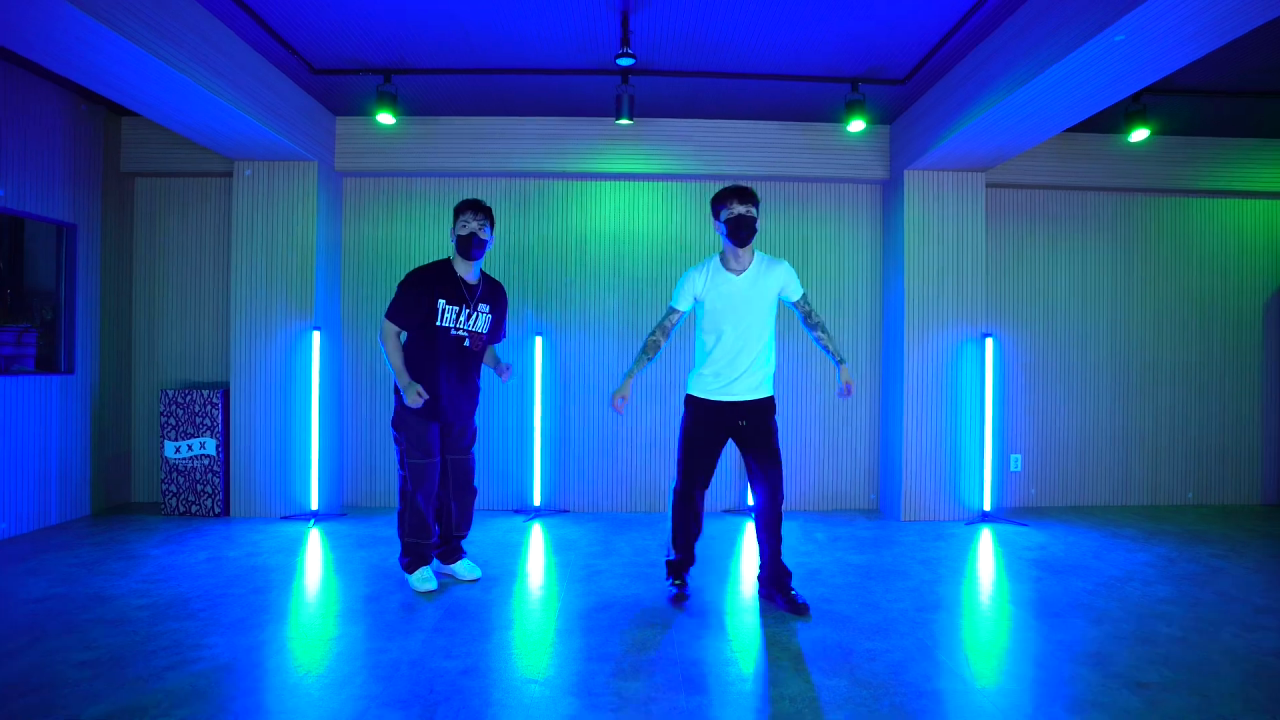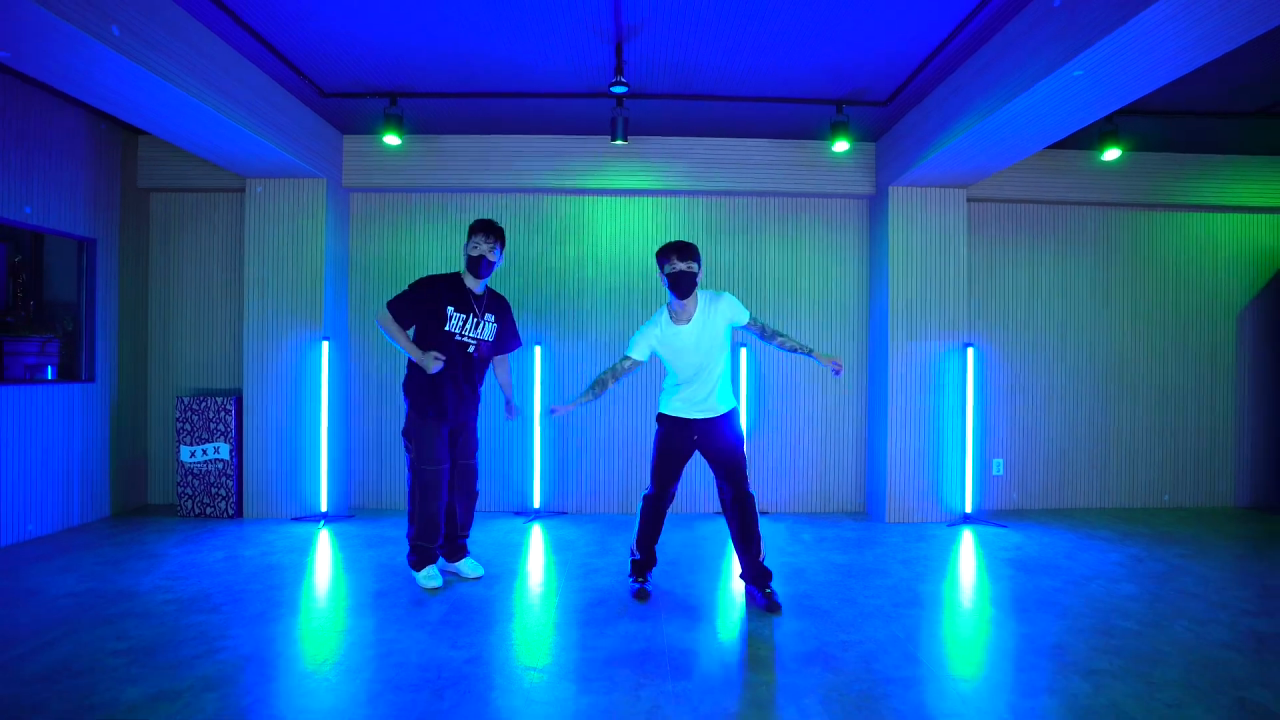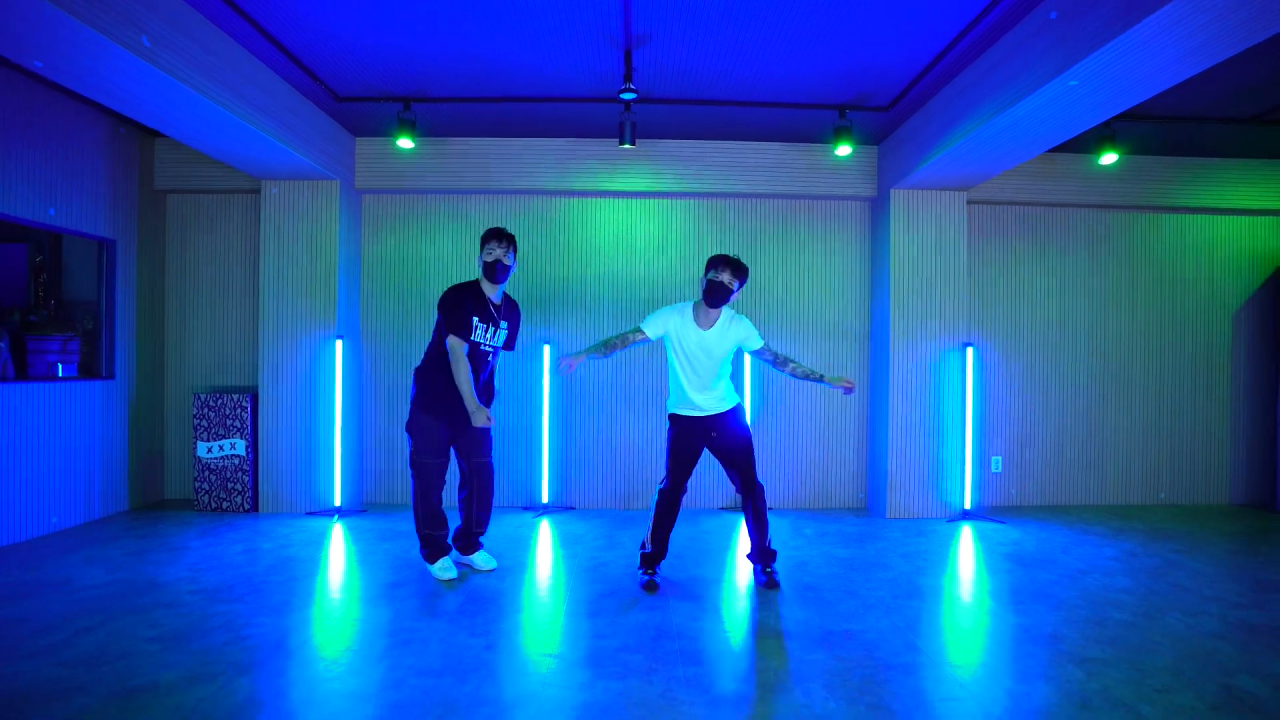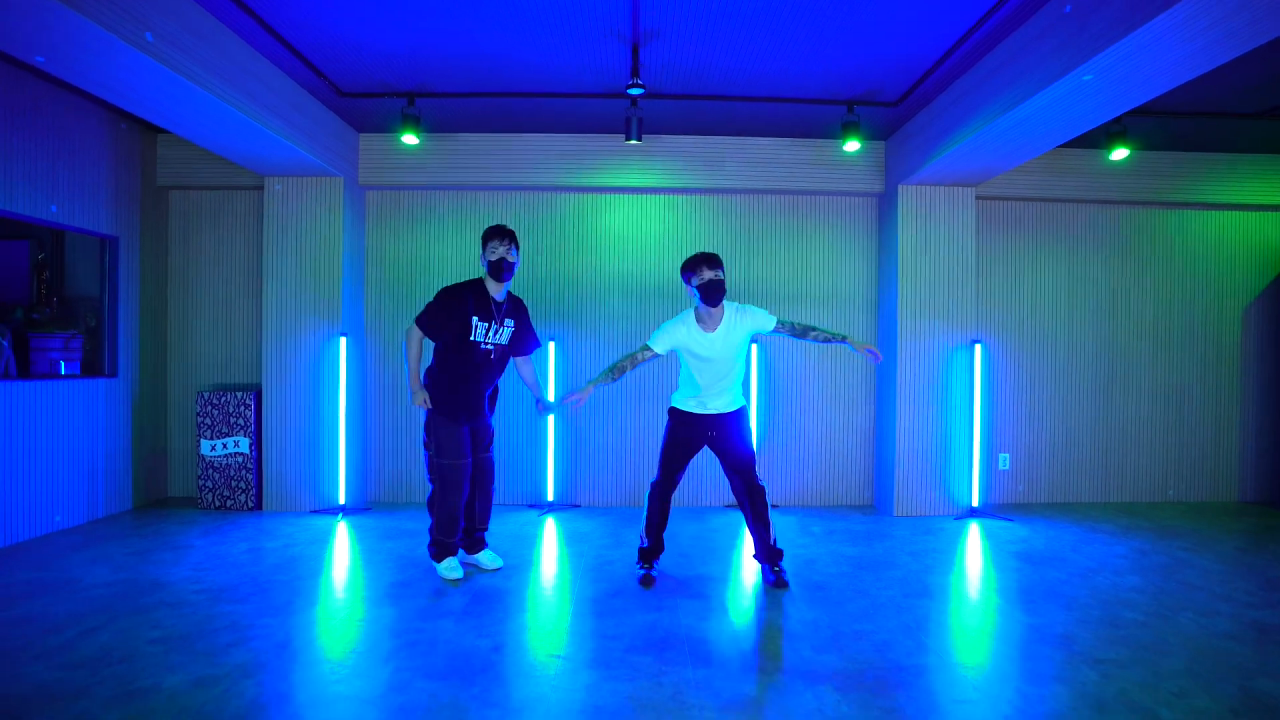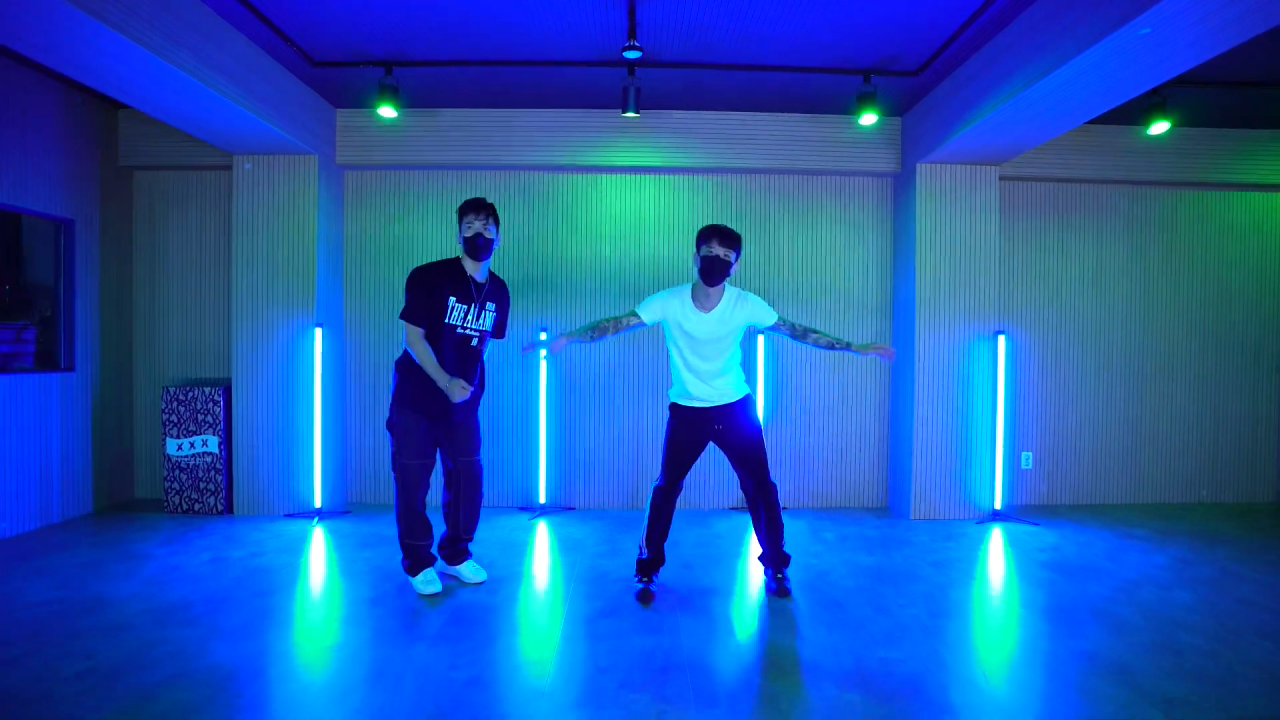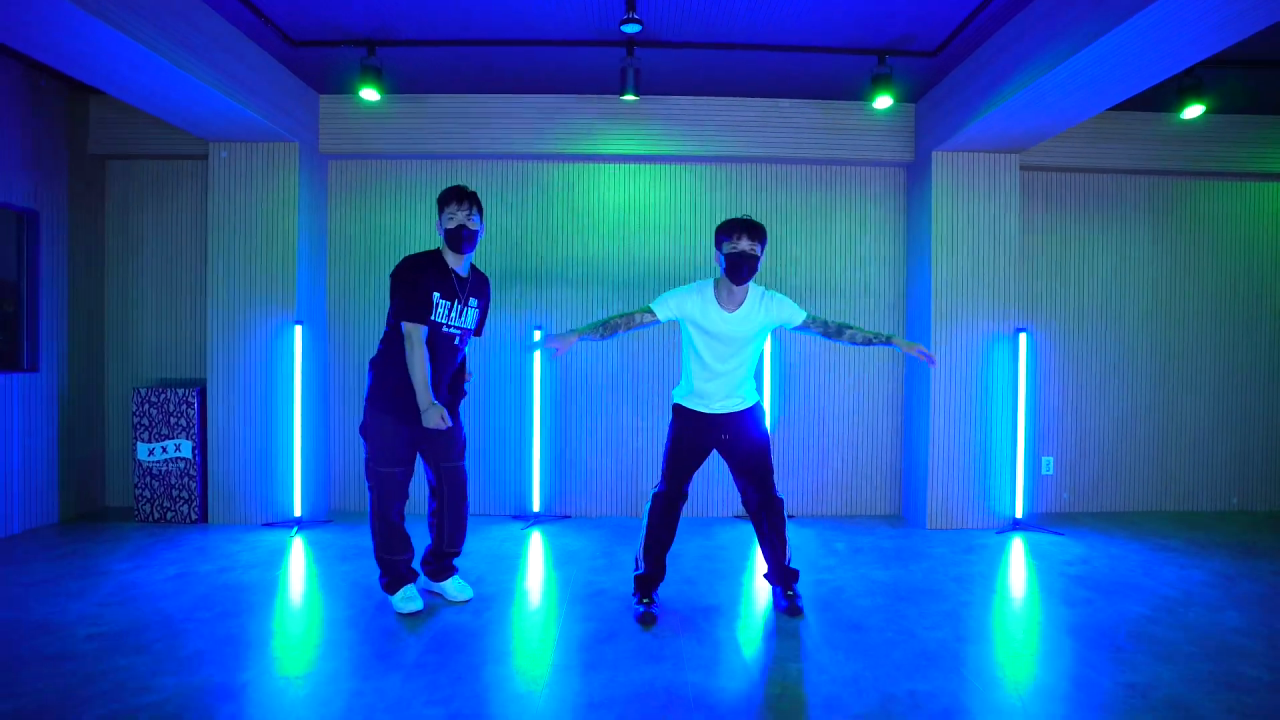
dt=0.4s
person 1, frame 1
left shoulder: (494, 292)
right shoulder: (422, 281)
right elbow: (389, 331)
left wrist: (500, 368)
right wrist: (406, 384)
left hip: (462, 404)
right hip: (420, 403)
left knee: (460, 481)
right knee: (419, 482)
left ankle: (450, 553)
right ankle: (416, 560)
person 1, frame 2
left shoulder: (499, 307)
right shoulder: (433, 289)
left elbow: (500, 358)
right elbow: (387, 318)
left wrist: (510, 398)
right wrist: (418, 356)
left hip: (465, 408)
right hip: (426, 404)
left knee: (464, 482)
right knee: (429, 483)
left ankle: (454, 552)
right ankle: (422, 559)
person 1, frame 3
left shoulder: (511, 310)
right shoulder: (457, 298)
right elbow: (457, 354)
left wrist: (486, 400)
right wrist: (474, 408)
left hip: (475, 407)
right hip: (433, 403)
left knee: (481, 477)
right knee: (429, 479)
left ankle: (468, 545)
right ankle: (435, 551)
person 1, frame 4
left shoulder: (516, 309)
right shoulder: (455, 297)
left elbow: (521, 357)
right elbow: (415, 333)
left wrist: (540, 397)
right wrist: (415, 385)
left hip: (480, 407)
right hip: (445, 406)
left knee: (481, 476)
right knee: (451, 479)
left ankle: (472, 544)
right ankle: (443, 551)
person 1, frame 5
left shoulder: (498, 290)
right shoulder: (429, 277)
right elbow: (412, 335)
right wrist: (446, 383)
left hip: (462, 402)
right hip: (416, 398)
left knee: (467, 479)
right knee: (413, 481)
left ankle: (455, 555)
right ankle: (418, 563)
person 1, frame 6
left shoulder: (480, 284)
right shoulder: (413, 271)
right elbow: (413, 339)
left wrist: (462, 375)
right wrist: (425, 403)
left hip: (445, 403)
right hip: (394, 401)
left knee: (452, 489)
right knee: (389, 492)
left ankle: (440, 570)
right ankle: (397, 579)
person 2, frame 1
left shoulder: (778, 271)
right shoulder: (697, 277)
left elbow: (809, 316)
right elbow: (663, 330)
left wrist: (840, 362)
right wrist: (629, 379)
left hip: (757, 404)
right hip: (705, 402)
left knee: (769, 493)
right knee: (689, 488)
left ankle: (774, 581)
right ankle: (679, 571)
person 2, frame 2
left shoulder: (723, 305)
right shoulder: (654, 328)
left elbow: (764, 332)
right elbow: (617, 371)
left wrist: (814, 355)
right wrist: (574, 404)
left hip: (721, 418)
right hip: (675, 421)
left knee: (739, 498)
right knee: (657, 496)
left ankle: (756, 579)
right ankle: (640, 569)
person 2, frame 3
left shoulder: (739, 327)
right shoulder: (671, 317)
left elbow: (776, 359)
right elbow: (626, 339)
left wrist: (827, 380)
right wrist: (583, 355)
left hip: (728, 416)
right hip: (685, 418)
left knee: (751, 487)
right knee: (672, 489)
left ankle: (762, 560)
right ankle: (650, 562)
person 2, frame 4
left shoulder: (746, 317)
right shoulder: (677, 329)
left elbow: (795, 329)
right elbow: (634, 358)
left wrist: (849, 341)
right wrist: (591, 387)
left hip: (731, 416)
right hip: (686, 416)
left knee: (749, 487)
right knee: (663, 484)
left ankle: (769, 560)
right ankle: (648, 558)
person 2, frame 5
left shoulder: (746, 305)
right shoulder: (669, 303)
left elbow: (795, 331)
right elbow: (617, 324)
left wrist: (855, 347)
right wrist: (566, 339)
left hip: (735, 408)
right hip: (687, 411)
left knee: (760, 485)
right knee: (666, 487)
left ankle: (775, 565)
right ankle: (647, 570)
person 2, frame 6
left shoulder: (771, 305)
right shoulder: (688, 299)
left elbow: (828, 328)
right elbow: (632, 319)
left wrist: (893, 341)
right wrist: (577, 335)
left hip: (743, 416)
right hip: (692, 415)
left knee: (764, 499)
right knee: (668, 496)
left ankle: (782, 581)
right ankle: (646, 587)
